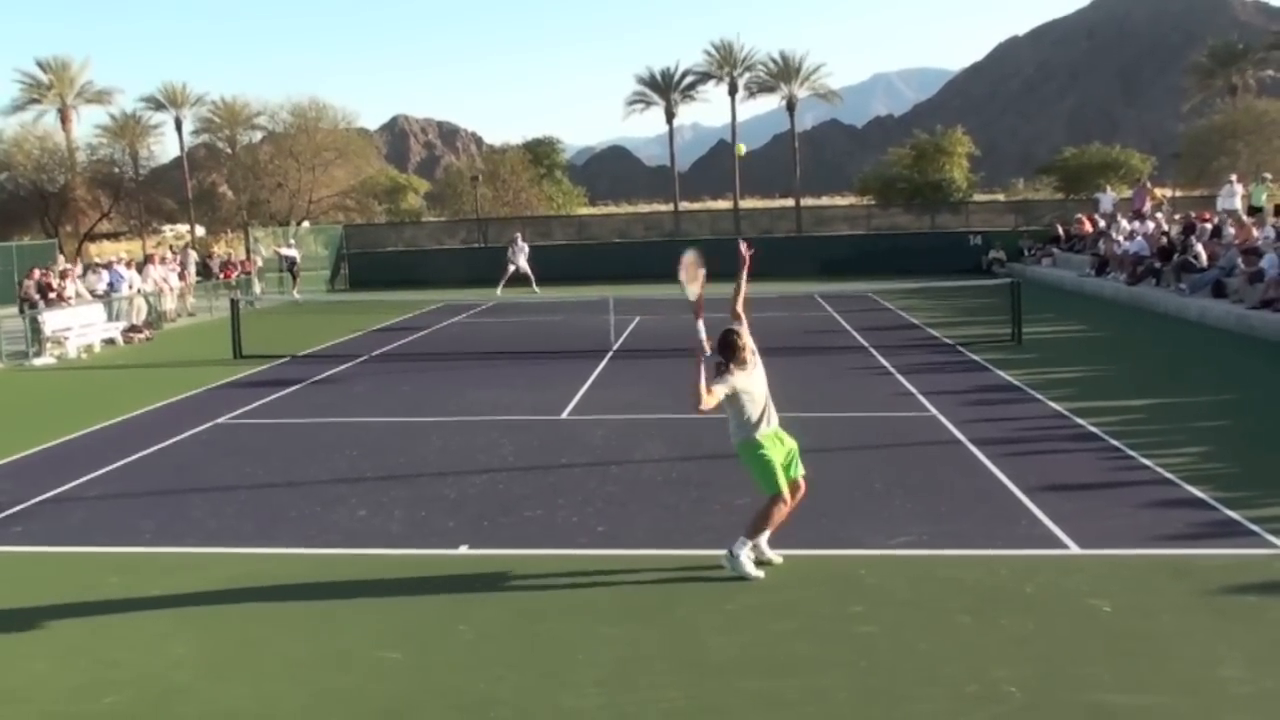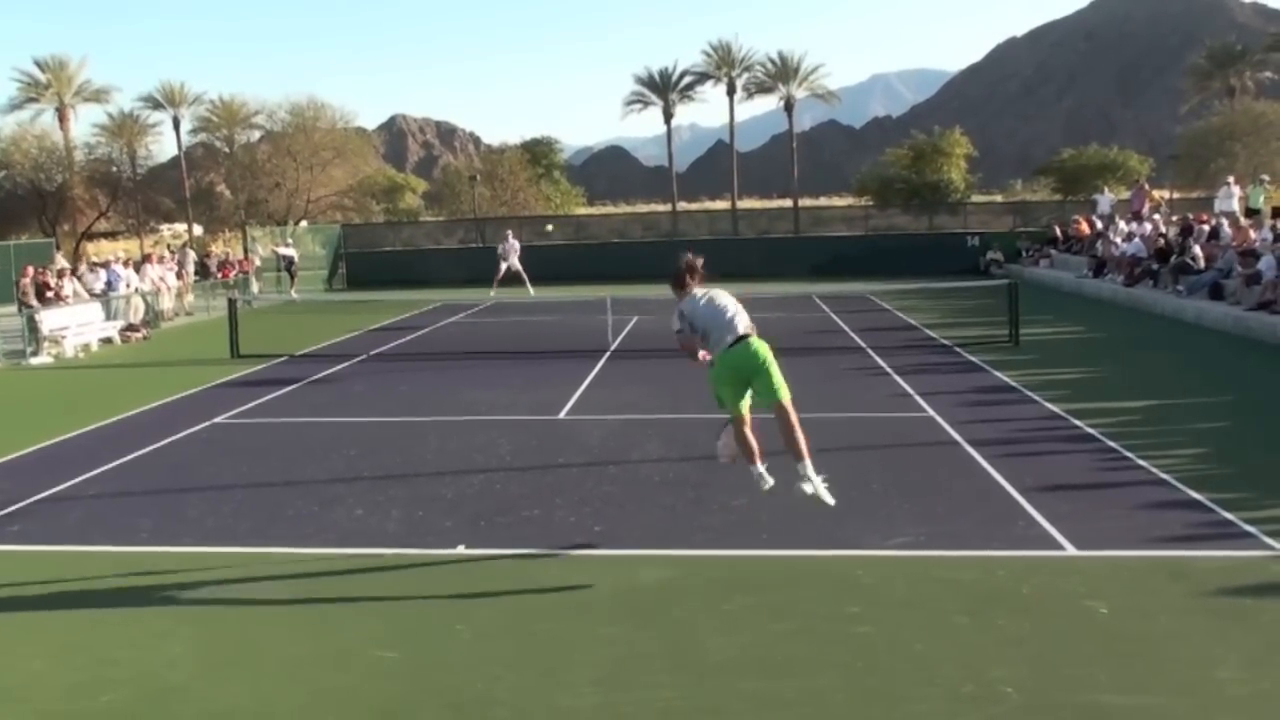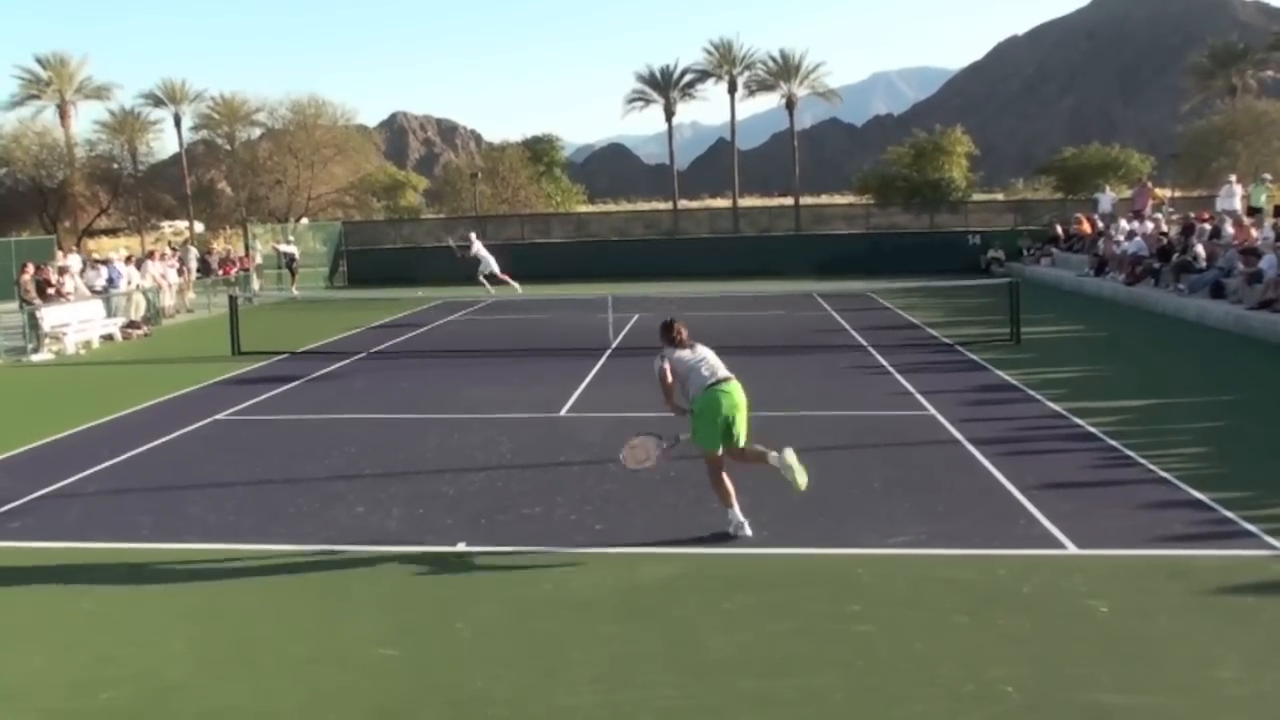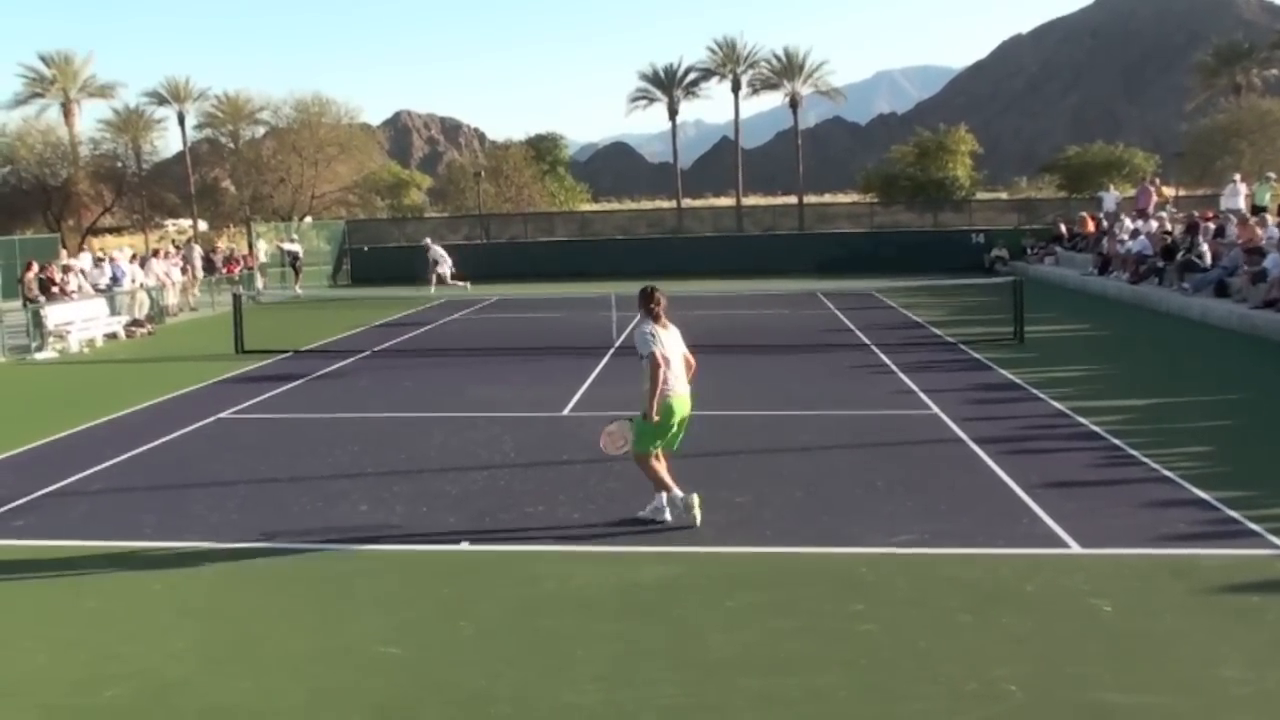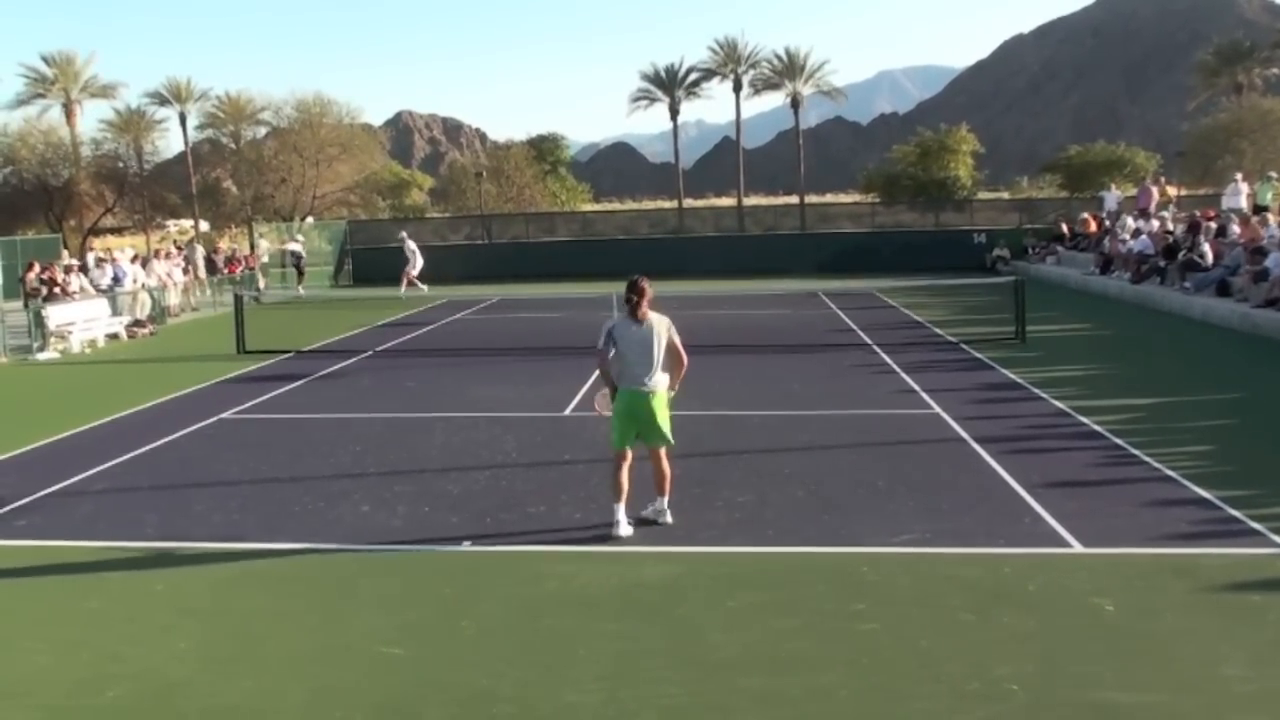
dt=0.4s
person 1, frame 1
left shoulder: (747, 356)
right shoulder: (728, 379)
left elbow: (739, 310)
right elbow: (701, 405)
left wrist: (744, 265)
right wrist: (700, 366)
left hip: (772, 433)
right hip: (754, 442)
left knee: (797, 489)
right knee: (780, 500)
left ankle: (757, 543)
right ankle: (739, 551)
person 1, frame 2
left shoulder: (680, 311)
right shoulder: (717, 294)
left elbow: (688, 348)
left hip: (727, 362)
right hip: (752, 349)
left knee: (740, 422)
right knee: (785, 412)
left ankle: (759, 472)
right ankle: (808, 476)
person 1, frame 3
left shoulder: (663, 357)
right shoulder: (701, 350)
left elbow: (667, 382)
left wrist: (674, 406)
left hip: (707, 401)
right hip: (735, 394)
left knee: (714, 465)
right knee: (736, 452)
left ankle: (738, 521)
right ankle: (779, 458)
person 1, frame 4
left shoulder: (644, 332)
right shoulder: (672, 330)
left elbow: (658, 366)
right elbow: (691, 365)
left wrist: (651, 405)
left hip: (665, 403)
right hip: (683, 400)
left knee: (643, 458)
right knee: (655, 452)
left ankle: (681, 499)
right ankle: (661, 505)
person 1, frame 5
left shoulder: (614, 327)
right shoulder: (663, 323)
left elbow: (603, 365)
right elbow: (682, 360)
left wrist: (614, 390)
right wrist: (672, 385)
left hip: (626, 398)
right hip: (655, 397)
left knee: (621, 458)
right knee: (659, 454)
left ankle: (620, 520)
right ankle: (661, 507)
